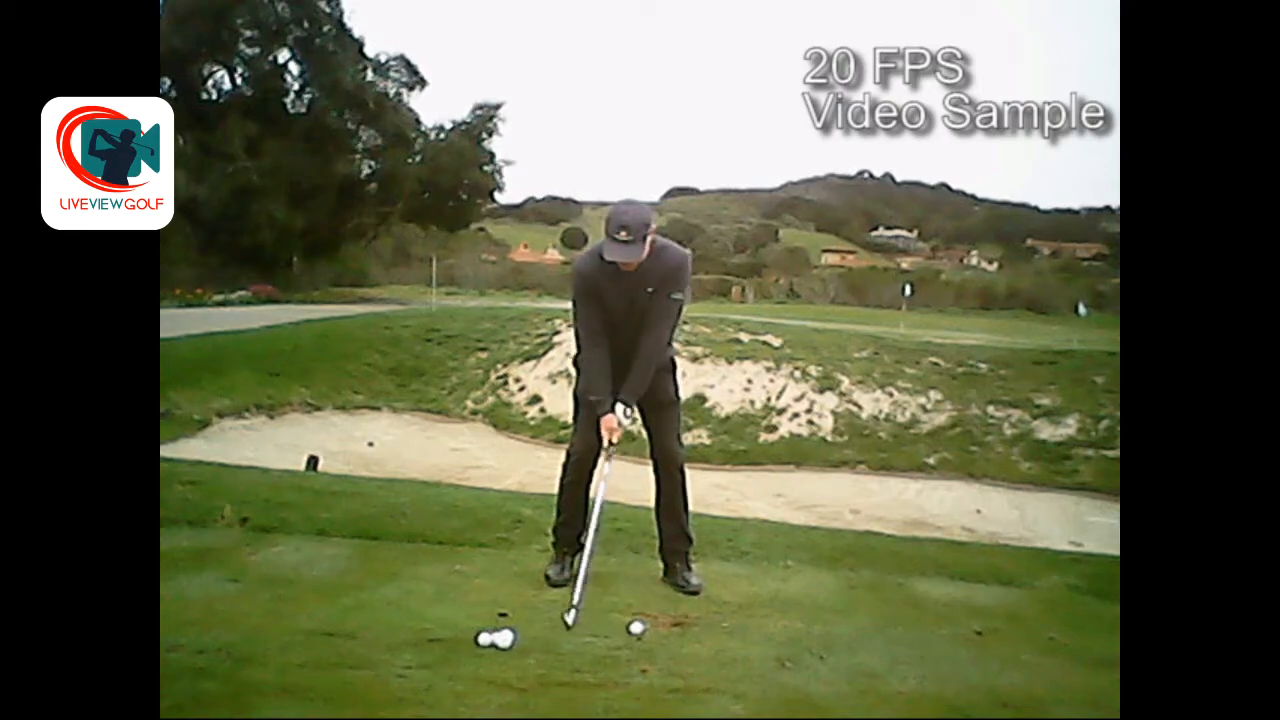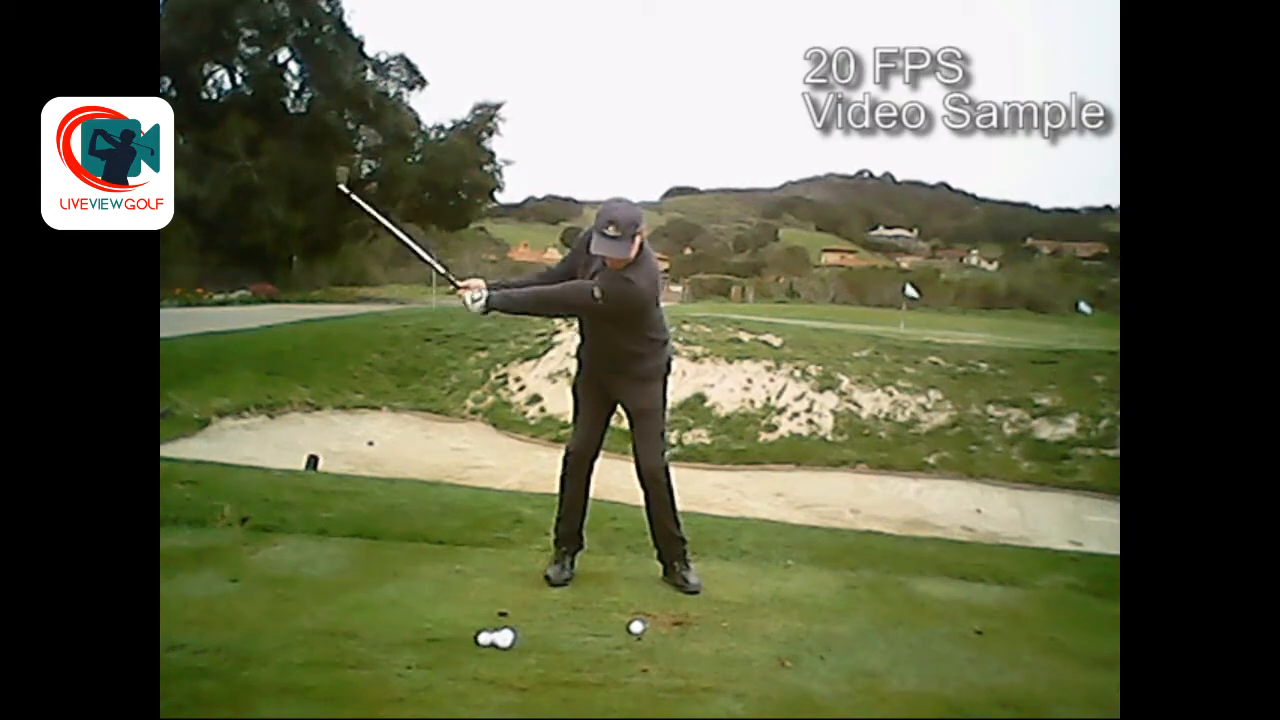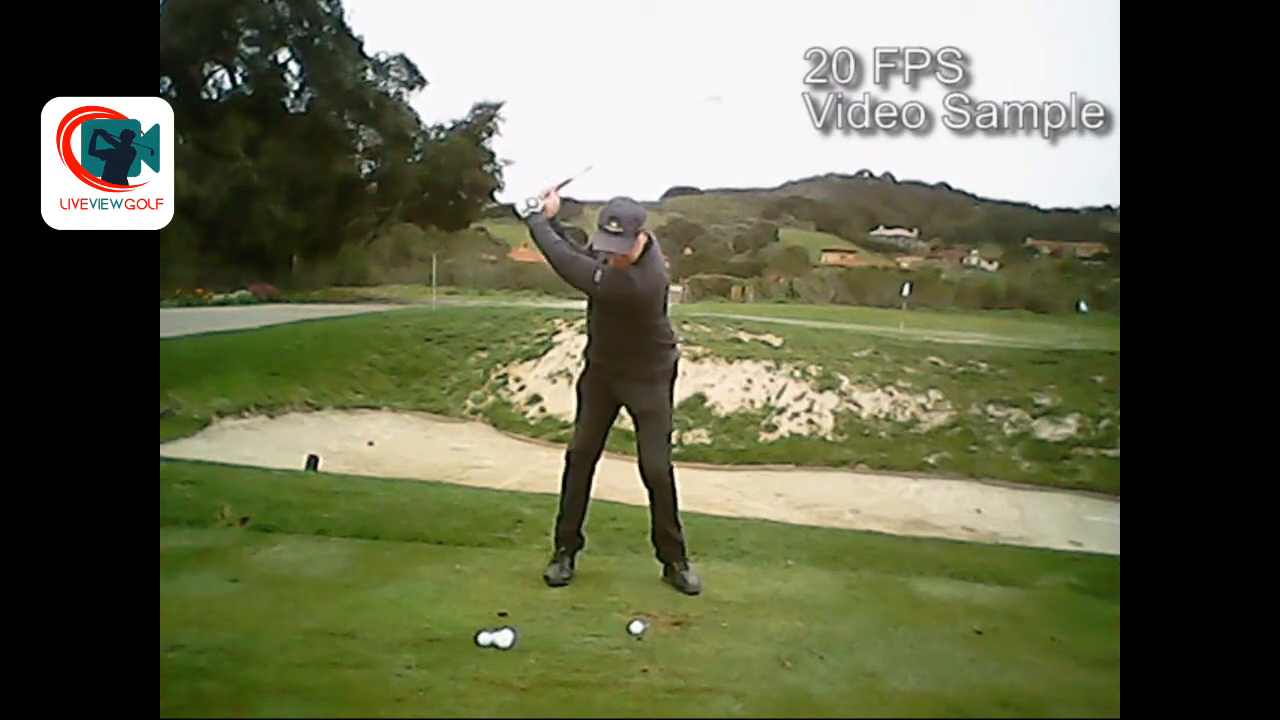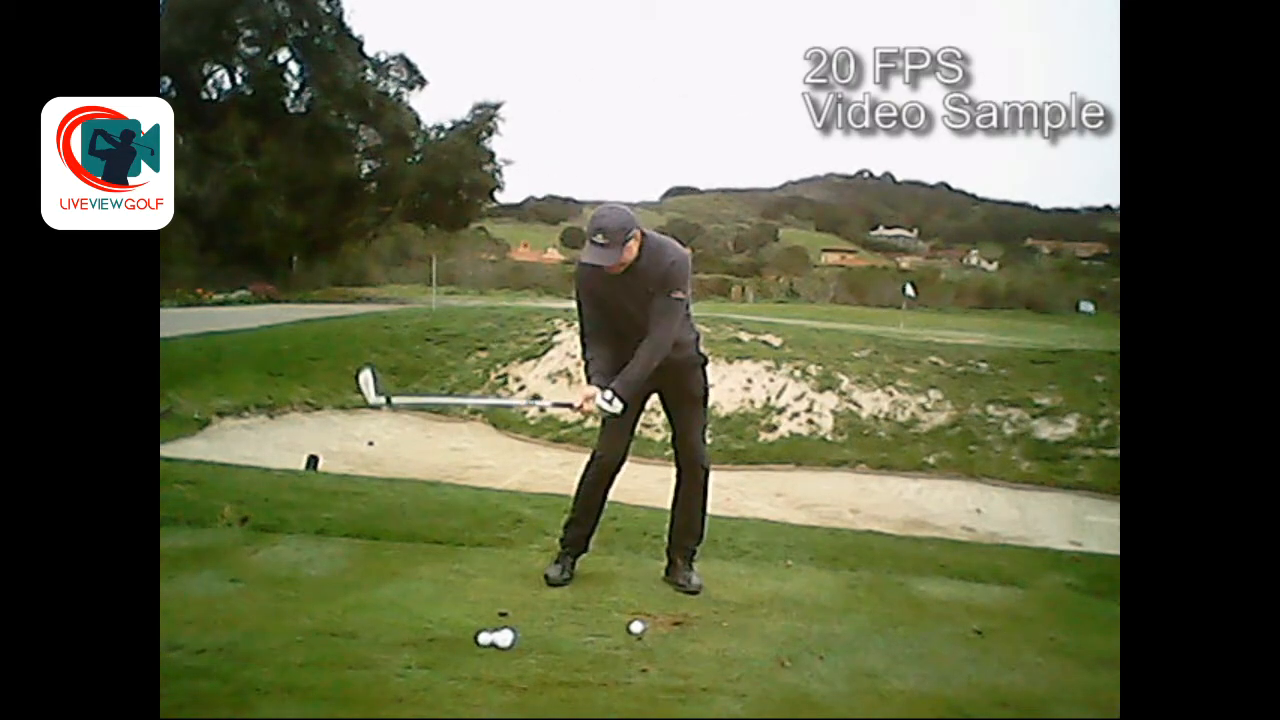
dt=1s
person 1, frame 1
left shoulder: (675, 263)
right shoulder: (587, 268)
left elbow: (656, 337)
right elbow: (591, 341)
left wrist: (626, 402)
right wrist: (602, 407)
left hip: (652, 369)
right hip: (600, 368)
left knee: (669, 459)
right knee: (582, 454)
left ankle: (677, 559)
right ankle: (565, 550)
person 1, frame 2
left shoulder: (636, 283)
right shoulder: (593, 239)
left elbow: (560, 301)
right elbow: (557, 277)
left wrist: (490, 299)
right wrist: (491, 287)
left hip: (642, 374)
right hip: (596, 366)
left knee: (651, 465)
right knee: (579, 455)
left ankle: (674, 559)
right ankle: (566, 549)
person 1, frame 3
left shoulder: (641, 281)
right shoulder: (613, 243)
left elbow: (574, 272)
right elbow: (578, 260)
left wrist: (536, 221)
right wrist: (550, 220)
left hip: (649, 375)
right hip: (602, 367)
left knee: (655, 467)
right knee: (580, 454)
left ankle: (674, 559)
right ankle: (566, 549)
person 1, frame 4
left shoulder: (671, 260)
right shoulder: (590, 272)
left elbow: (661, 336)
right elbow: (595, 336)
left wrist: (616, 390)
right wrist: (596, 382)
left hip: (679, 365)
right hip: (624, 367)
left knee: (693, 461)
right knee: (607, 457)
left ankle: (681, 559)
right ankle: (570, 549)
